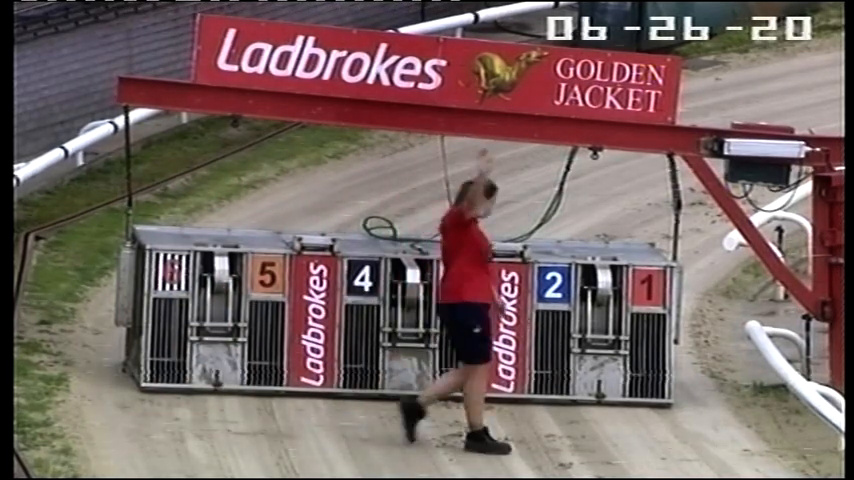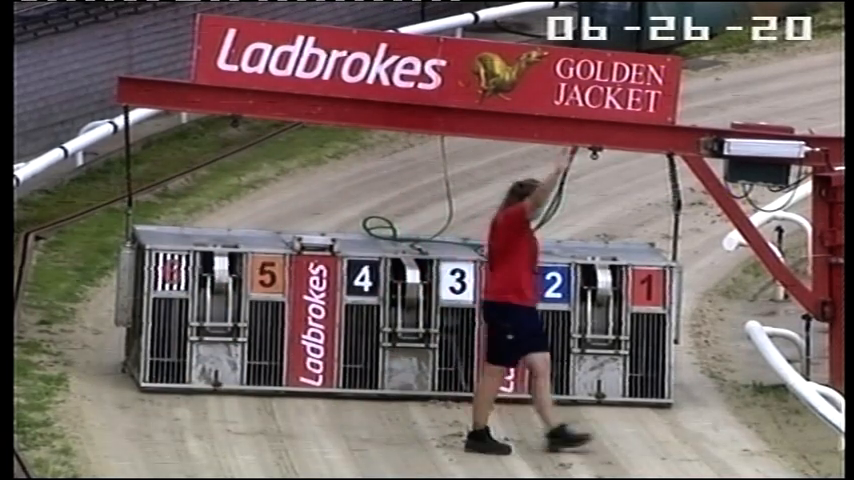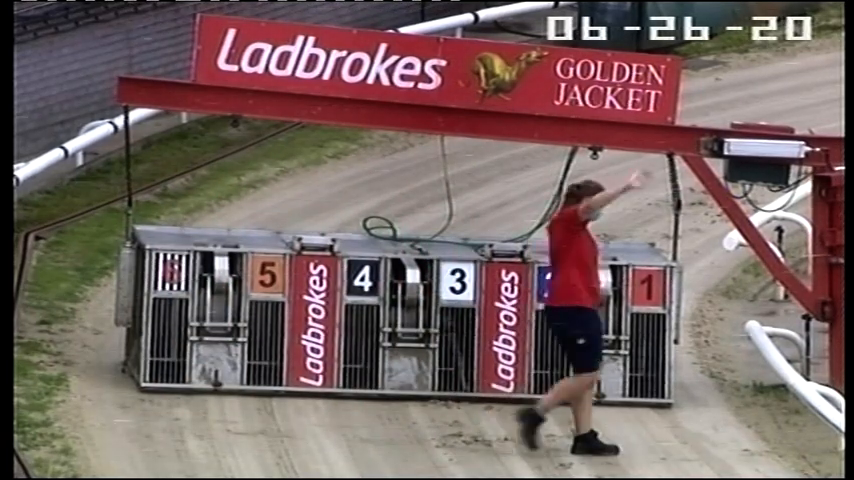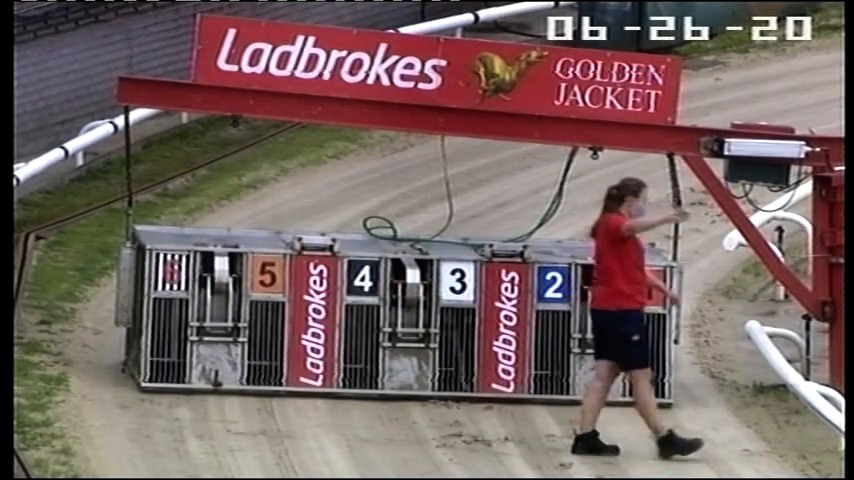
dt=0.3s
person 1, frame 1
left shoulder: (470, 227)
right shoulder: (457, 220)
right elbow: (470, 201)
left wrist: (492, 295)
right wrist: (482, 176)
left hip: (471, 303)
right hip: (463, 304)
left knee: (469, 370)
right knee: (478, 369)
left ankle: (416, 405)
right ankle: (477, 435)
person 1, frame 2
left shoulder: (518, 225)
right shoulder: (510, 218)
right elbow: (537, 198)
right wrist: (557, 173)
left hip: (522, 307)
right hip: (508, 306)
left knee: (540, 367)
right knee: (497, 371)
left ankle: (556, 432)
right ankle: (477, 436)
person 1, frame 3
left shoulder: (577, 228)
right shoulder: (566, 221)
right elbow: (592, 205)
right wrist: (626, 186)
left hip: (581, 309)
right hip: (570, 309)
left knee: (588, 375)
right knee: (586, 376)
left ankle: (585, 437)
right ankle: (534, 414)
person 1, frame 4
left shoulder: (620, 228)
right shoulder: (610, 224)
left elbow: (637, 269)
right elbow: (636, 226)
left wrist: (664, 289)
right wrist: (667, 219)
left hip: (609, 311)
right hip: (621, 312)
left knee: (604, 375)
right knee: (641, 376)
left ankle: (585, 437)
right ankle: (665, 439)
